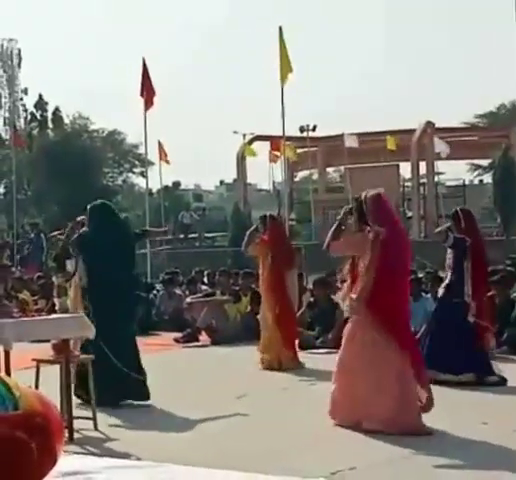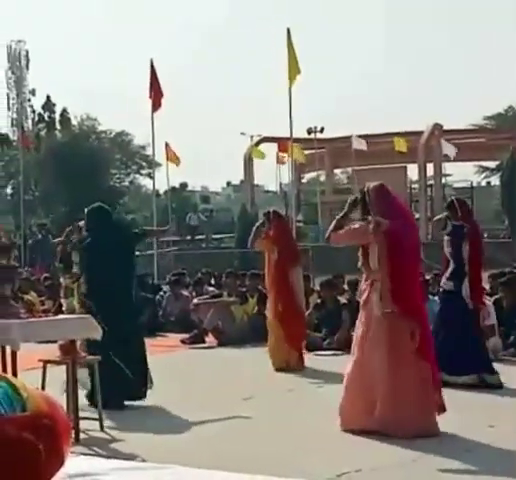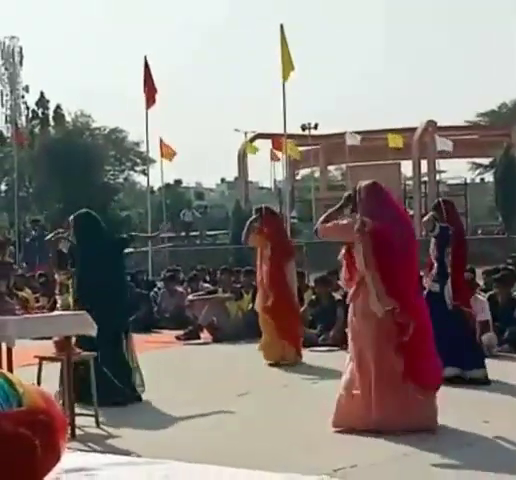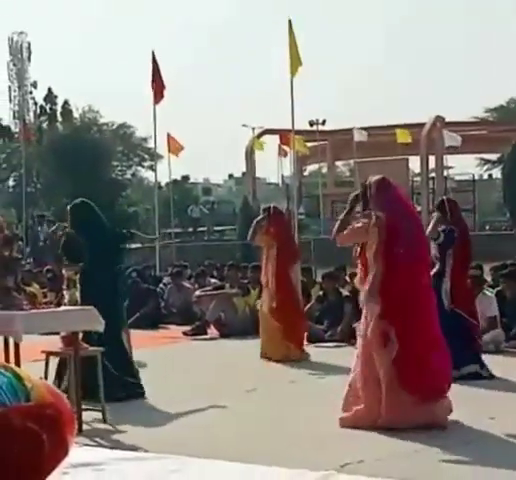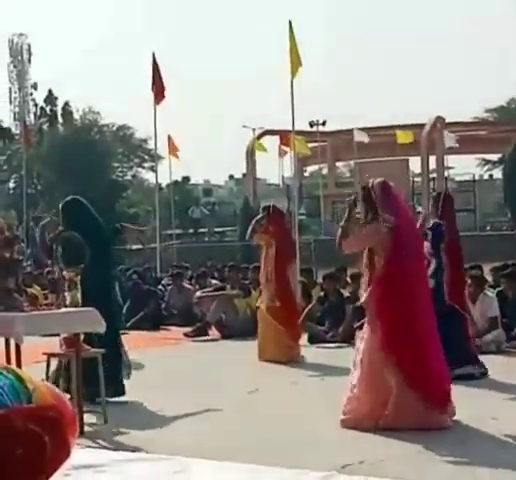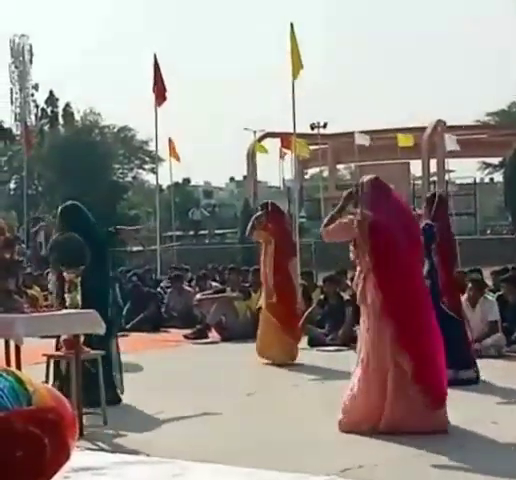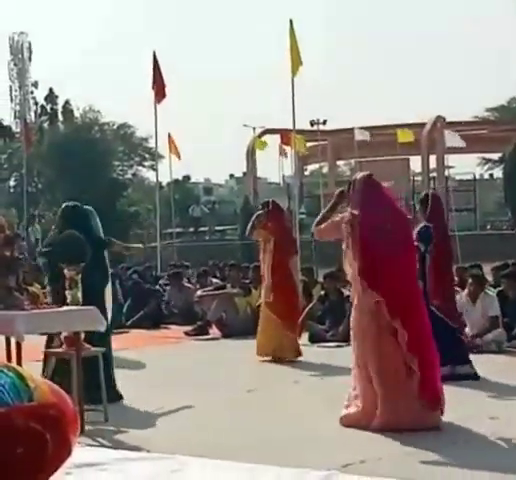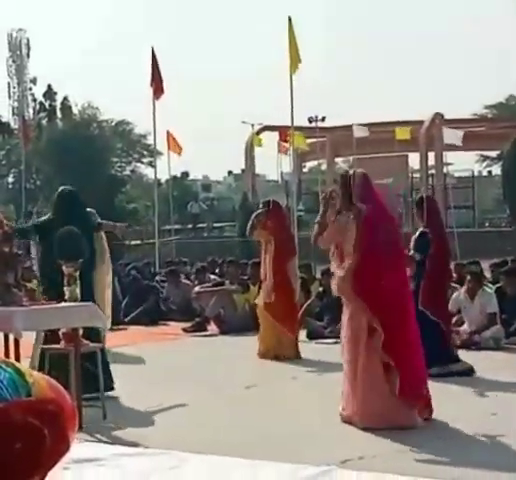
dt=0.2s
person 1, frame 1
left shoulder: (368, 236)
right shoulder: (392, 235)
left elbow: (330, 246)
left wrist: (343, 219)
left hip: (371, 310)
right hip: (391, 308)
left knee: (355, 362)
right knee: (389, 362)
person 1, frame 2
left shoulder: (372, 228)
right shoulder: (402, 225)
left elbow: (331, 237)
left wrist: (347, 210)
left hip: (381, 302)
right hip: (404, 302)
left knee: (375, 360)
right knee: (401, 359)
left ankle: (363, 418)
right ankle: (407, 415)
person 1, frame 3
left shoulder: (359, 226)
right shoulder: (397, 223)
left elbow: (320, 229)
left wrist: (342, 206)
left hip: (370, 301)
right hip: (399, 300)
left knee: (373, 358)
right knee: (400, 354)
left ankle: (375, 415)
right ankle: (408, 411)
person 1, frame 4
left shoulder: (374, 222)
right shoulder: (407, 220)
left elbow: (338, 237)
left wrist: (351, 206)
left hip: (385, 296)
right hip: (412, 296)
left knee: (381, 355)
right knee: (417, 347)
left ankle: (382, 411)
right ankle: (422, 407)
person 1, frame 5
left shoulder: (380, 227)
right shoulder: (401, 224)
left elbow: (344, 244)
left wrist: (349, 213)
left hip: (389, 300)
right hip: (410, 299)
left knee: (385, 356)
right knee: (414, 350)
left ankle: (371, 411)
right ankle: (429, 408)
person 1, frame 6
left shoulder: (361, 221)
right shoulder: (401, 218)
left elbow: (325, 232)
left wrist: (342, 205)
left hip: (381, 296)
right hip: (408, 295)
left knee: (383, 355)
right knee: (413, 347)
left ankle: (371, 414)
right ankle: (421, 411)
person 1, frame 7
left shoulder: (352, 220)
right shoulder: (396, 218)
left elbow: (317, 231)
right elbow: (406, 256)
left wrist: (334, 203)
left hip: (372, 296)
right hip: (402, 294)
left knee: (376, 353)
right knee: (404, 347)
left ankle: (383, 412)
right ankle: (419, 407)
person 1, frame 8
left shoulder: (350, 218)
right shoulder: (381, 217)
left elbow: (319, 240)
left wrist: (325, 207)
left hip: (362, 293)
right hip: (390, 291)
left knee: (366, 350)
right knee: (395, 343)
left ankle: (374, 410)
right ankle: (409, 405)
person 2, frame 1
left shoulder: (89, 239)
right shoulder: (124, 236)
right elbow: (142, 233)
left hip: (100, 300)
right hip: (123, 299)
left knee: (101, 342)
right knee: (123, 341)
left ankle: (107, 393)
right ankle: (129, 387)
person 2, frame 2
left shoulder: (90, 244)
right shoulder: (121, 238)
right elbow: (142, 233)
right wrist: (164, 231)
left hip: (101, 302)
right hip: (122, 300)
left knee: (103, 345)
right knee: (127, 340)
left ankle: (110, 396)
right ankle: (130, 387)
person 2, frame 3
left shoulder: (81, 250)
right shoulder: (110, 244)
right elbow: (130, 239)
left hip: (92, 307)
right hip: (114, 306)
left knee: (92, 347)
right knee: (113, 344)
left ankle: (109, 393)
right ankle: (122, 391)
person 2, frame 4
left shoulder: (74, 241)
right shoulder: (108, 235)
right elbow: (128, 235)
left hip: (90, 299)
right hip: (109, 298)
left knee: (90, 342)
right knee: (111, 337)
person 2, frame 5
right shoulder: (98, 232)
left hip: (83, 296)
right hip: (103, 294)
left knee: (84, 340)
right knee: (105, 335)
left ankle: (92, 387)
right ankle: (109, 384)
person 2, frame 6
right shoulder: (96, 237)
left hip: (79, 301)
right hip: (97, 300)
right knee: (99, 341)
left ankle: (92, 393)
right ankle: (105, 391)
person 2, frame 7
left shoulder: (55, 243)
right shoulder: (93, 240)
left hip: (67, 301)
right hip: (92, 301)
right knee: (95, 342)
right ankle: (103, 389)
person 2, frame 8
left shoulder: (48, 225)
right shoulder: (84, 223)
left elbow: (22, 231)
left hip: (56, 288)
right hip: (83, 288)
left knee: (57, 334)
right knee: (87, 331)
left ankle: (63, 381)
right ankle: (93, 380)
person 3, frame 1
left shoulder: (461, 241)
right shoulder: (472, 242)
left elbow: (439, 233)
left wrist: (448, 228)
left hip: (452, 296)
right hip: (464, 296)
left knee: (440, 332)
right knee: (463, 334)
left ankle: (439, 369)
right ankle: (474, 371)
person 3, frame 2
left shoulder: (459, 229)
right shoulder: (467, 230)
left elbow: (438, 222)
left wrist: (446, 216)
left hip: (455, 286)
right hip: (464, 287)
left knee: (450, 329)
right knee: (466, 330)
left ankle: (452, 371)
right ankle: (474, 370)
person 3, frame 3
left shoulder: (445, 231)
right shoulder: (453, 231)
left elbow: (426, 223)
left wrist: (432, 216)
left hip: (440, 287)
right hip: (449, 287)
left knee: (437, 327)
right knee: (456, 328)
right ankle: (469, 367)
person 3, frame 4
left shoulder: (449, 232)
right shoulder: (457, 231)
left elbow: (430, 235)
left wrist: (435, 220)
left hip: (442, 285)
right hip: (455, 287)
left knee: (443, 326)
right knee: (455, 325)
right ankle: (467, 364)
person 3, frame 5
left shoulder: (437, 226)
right shoulder: (448, 227)
left hip: (438, 283)
right hip: (448, 283)
left knee: (438, 323)
right knee: (449, 322)
left ankle: (449, 364)
right ankle: (461, 363)
person 3, frame 6
left shoulder: (429, 227)
right shoulder: (443, 228)
left hip: (433, 282)
right hip: (443, 282)
right knee: (447, 322)
left ankle: (443, 367)
right ankle: (460, 367)
person 3, frame 7
left shoulder: (425, 229)
right shoulder: (439, 228)
left elbow: (417, 250)
left hip: (429, 284)
right hip: (441, 284)
left knee: (430, 323)
right knee: (442, 322)
left ankle: (442, 365)
right ankle: (454, 363)
person 3, frame 8
left shoulder: (424, 235)
right shoulder: (436, 232)
left elbow: (415, 259)
left hip: (425, 286)
right hip: (437, 286)
left knee: (422, 323)
right knee: (434, 323)
left ankle: (432, 363)
right ankle: (445, 362)
person 4, frame 1
left shoulder: (267, 242)
right shoulder: (281, 242)
left elbow: (246, 248)
left wrist: (250, 233)
left hip: (274, 287)
right hip: (284, 287)
left knee: (275, 322)
right knee: (283, 321)
left ankle: (277, 360)
right ankle: (285, 358)
person 4, frame 2
left shoulder: (273, 238)
right shoulder: (285, 238)
left elbow: (252, 244)
left wrist: (257, 228)
left hip: (281, 285)
right hip: (289, 285)
left knee: (280, 320)
right knee: (290, 319)
left ankle: (286, 360)
right ankle: (293, 358)
person 4, frame 3
left shoulder: (267, 234)
right shoulder: (277, 233)
left elbow: (246, 240)
left wrist: (250, 223)
left hip: (274, 280)
right hip: (281, 280)
left knee: (273, 314)
right knee: (282, 313)
left ankle: (280, 353)
right ankle: (288, 353)
person 4, frame 4
left shoulder: (274, 233)
right shoulder: (282, 233)
left elbow: (253, 239)
left wrist: (257, 223)
left hip: (279, 280)
right hip: (284, 279)
left knee: (277, 314)
right knee: (284, 314)
left ankle: (282, 352)
person 4, frame 5
left shoulder: (273, 232)
right shoulder: (281, 232)
left elbow: (252, 237)
left wrist: (256, 222)
left hip: (277, 279)
right hip: (283, 280)
left knee: (275, 314)
right knee: (280, 315)
left ankle: (282, 353)
right ankle: (286, 351)
person 4, frame 6
left shoulder: (272, 229)
right shoulder: (280, 229)
left elbow: (251, 234)
left wrist: (256, 219)
left hip: (277, 279)
right hip: (283, 279)
left knee: (276, 314)
right knee: (283, 314)
left ankle: (280, 354)
right ankle: (283, 352)
person 4, frame 7
left shoulder: (272, 228)
right shoulder: (280, 228)
left elbow: (252, 233)
left wrist: (257, 218)
left hip: (278, 277)
right hip: (283, 277)
left knee: (276, 312)
right knee: (283, 312)
left ankle: (280, 350)
right ankle: (284, 349)
person 4, frame 8
left shoulder: (272, 227)
right shoulder: (281, 228)
left elbow: (252, 233)
left wrist: (256, 217)
left hip: (277, 277)
right hip: (283, 276)
left knee: (275, 312)
right knee: (282, 312)
left ankle: (280, 350)
right ankle: (285, 349)
